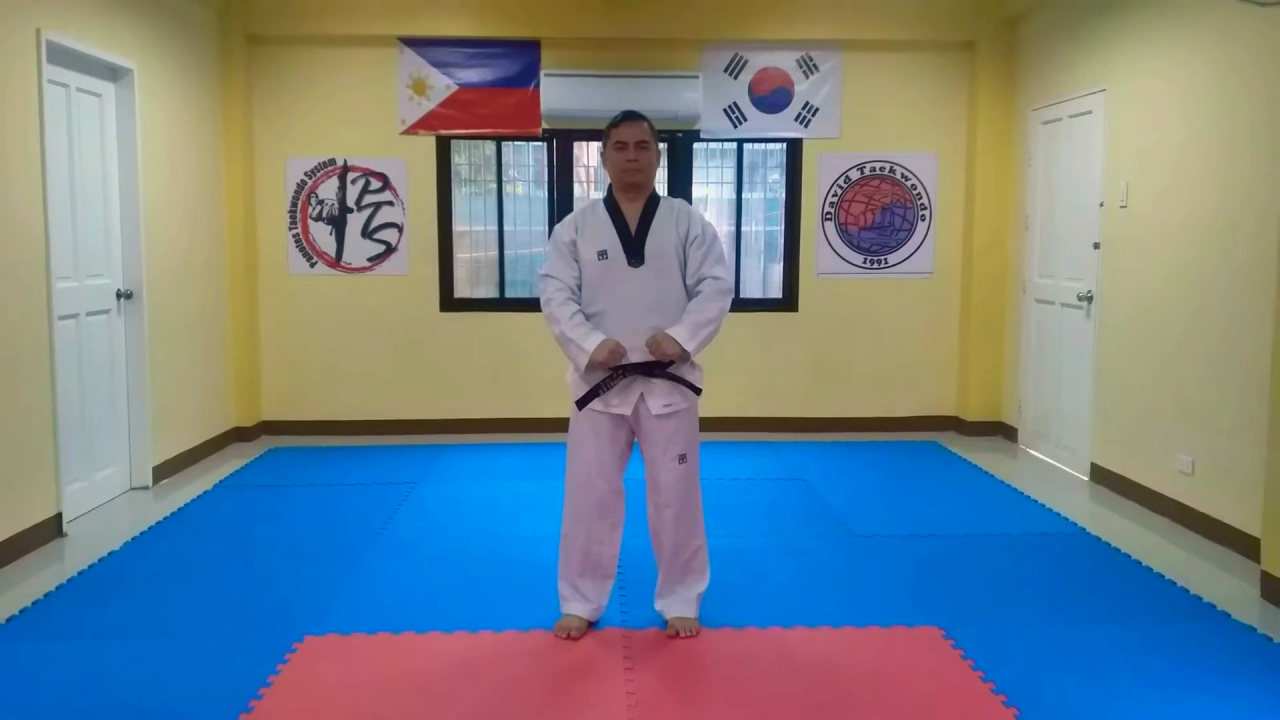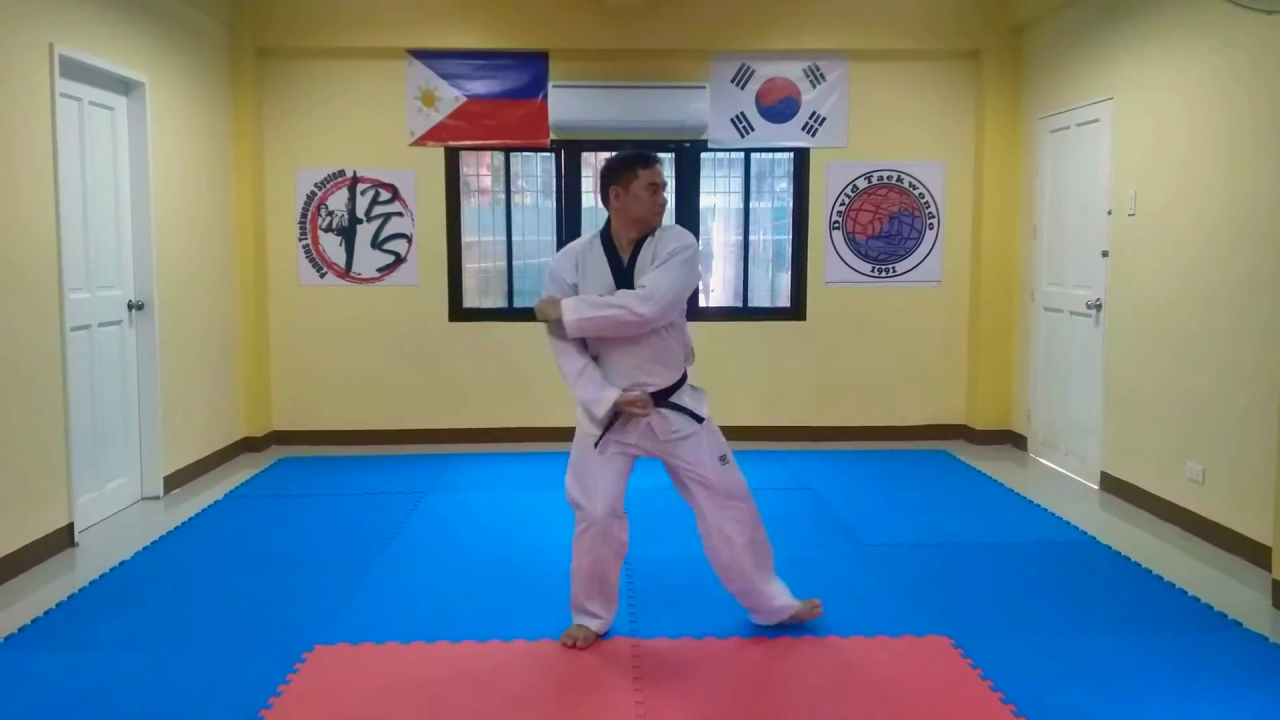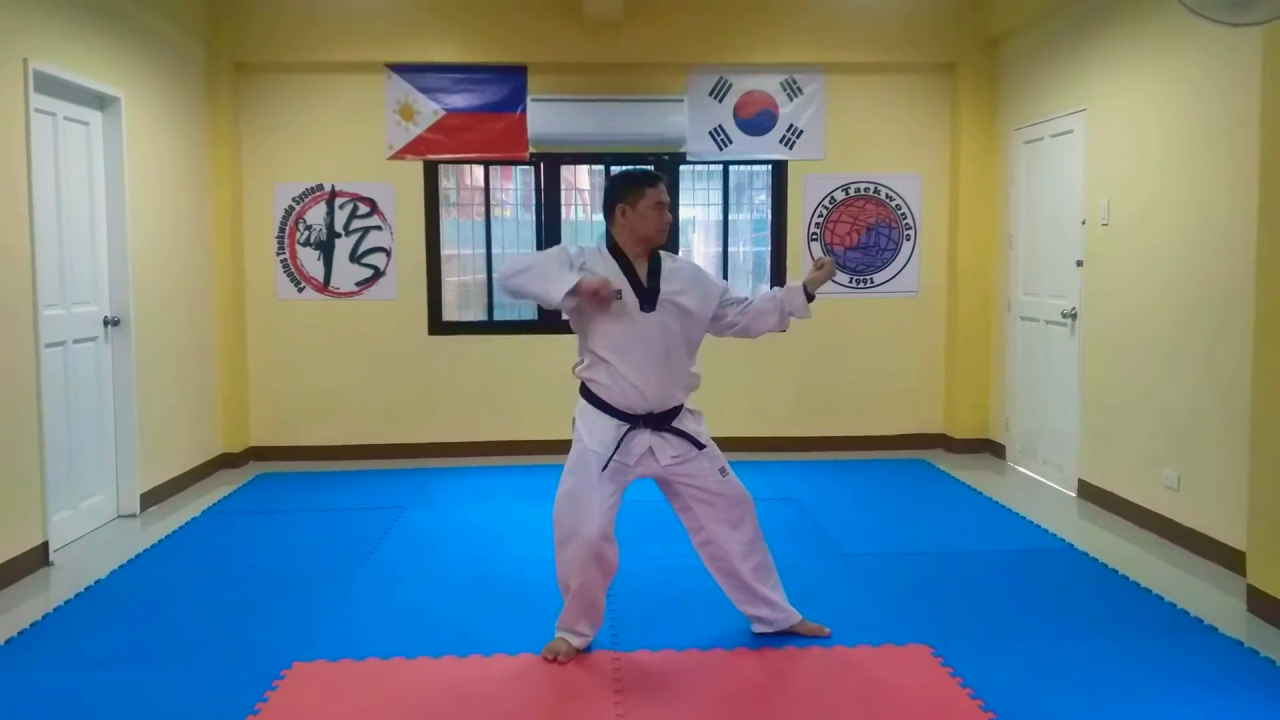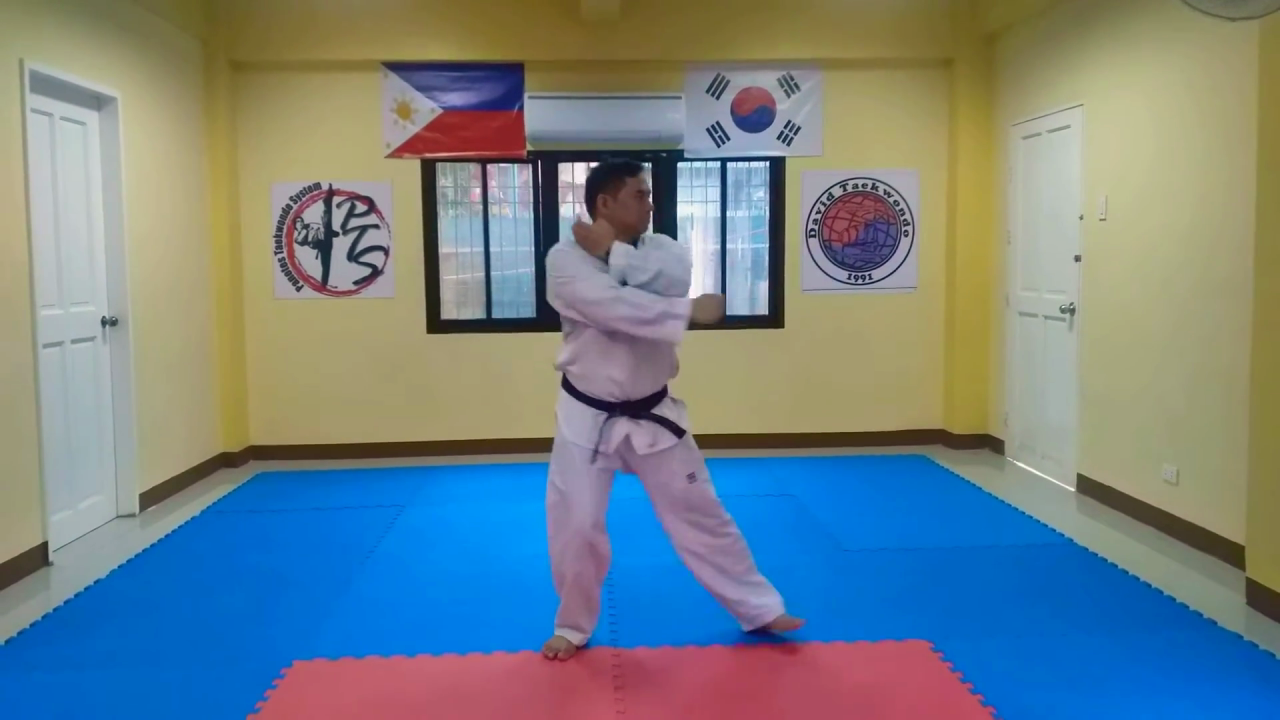
dt=1s
person 1, frame 1
left shoulder: (687, 222)
right shoulder: (576, 227)
left elbow: (717, 286)
right elbow: (554, 294)
left wrist: (682, 337)
right wrist: (588, 345)
left hip: (668, 379)
right hip: (600, 380)
left knee: (676, 494)
right knee: (590, 495)
left ankle: (680, 602)
right ankle: (580, 603)
person 1, frame 2
left shoulder: (678, 246)
right shoulder: (571, 261)
left elbow: (648, 308)
right elbow: (566, 345)
left wrist: (568, 311)
right wrist: (608, 399)
left hip: (675, 404)
right hip: (609, 409)
left knee: (730, 499)
right knee: (597, 513)
left ankle: (772, 603)
right ankle: (590, 616)
person 1, frame 3
left shoulder: (687, 276)
right shoulder: (578, 262)
left elbow: (741, 317)
right elbow: (515, 274)
left wrist: (802, 291)
right wrist: (572, 286)
left hip: (674, 427)
right hip: (606, 427)
left knee: (730, 512)
right knee: (583, 532)
left ankle: (775, 615)
right ankle: (575, 630)
person 1, frame 4
left shoulder: (660, 247)
right shoulder: (566, 258)
left elbow: (674, 281)
right elbow: (618, 309)
left wrist: (613, 251)
right wrist: (689, 312)
left hip: (653, 415)
right hip: (588, 418)
left knee: (698, 512)
right knee: (576, 526)
left ankle: (761, 608)
right ankle: (572, 626)
